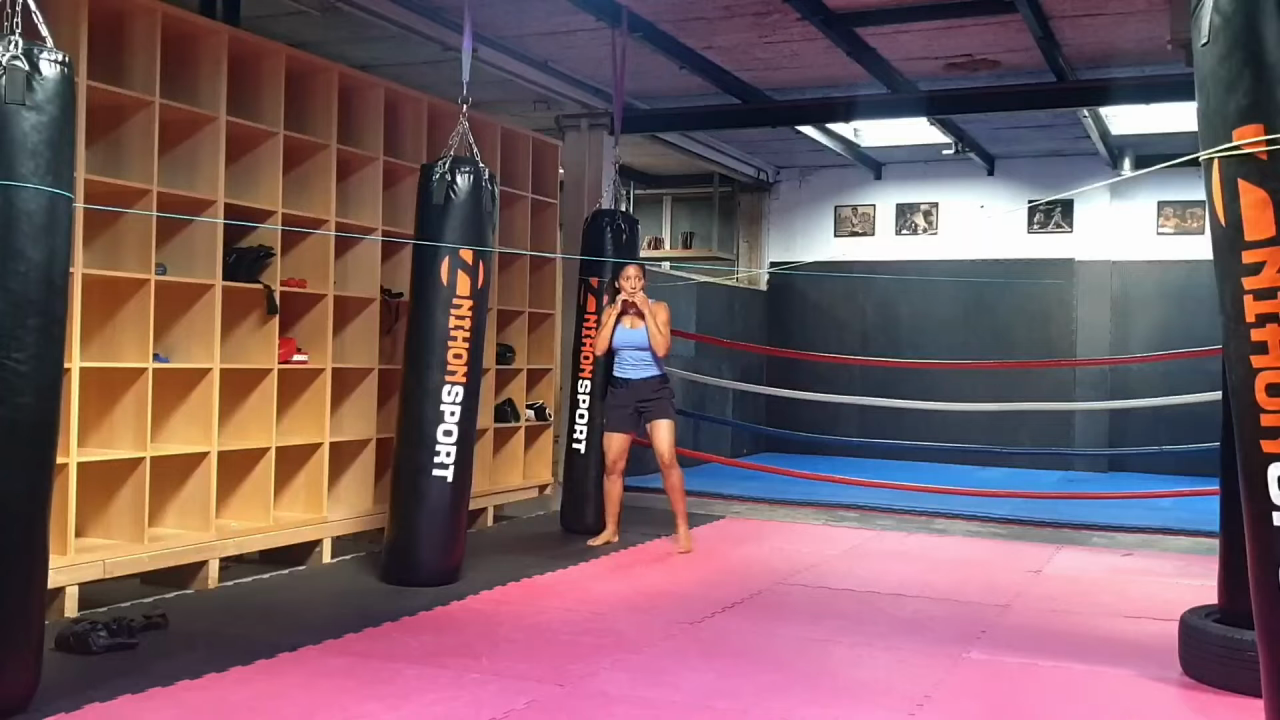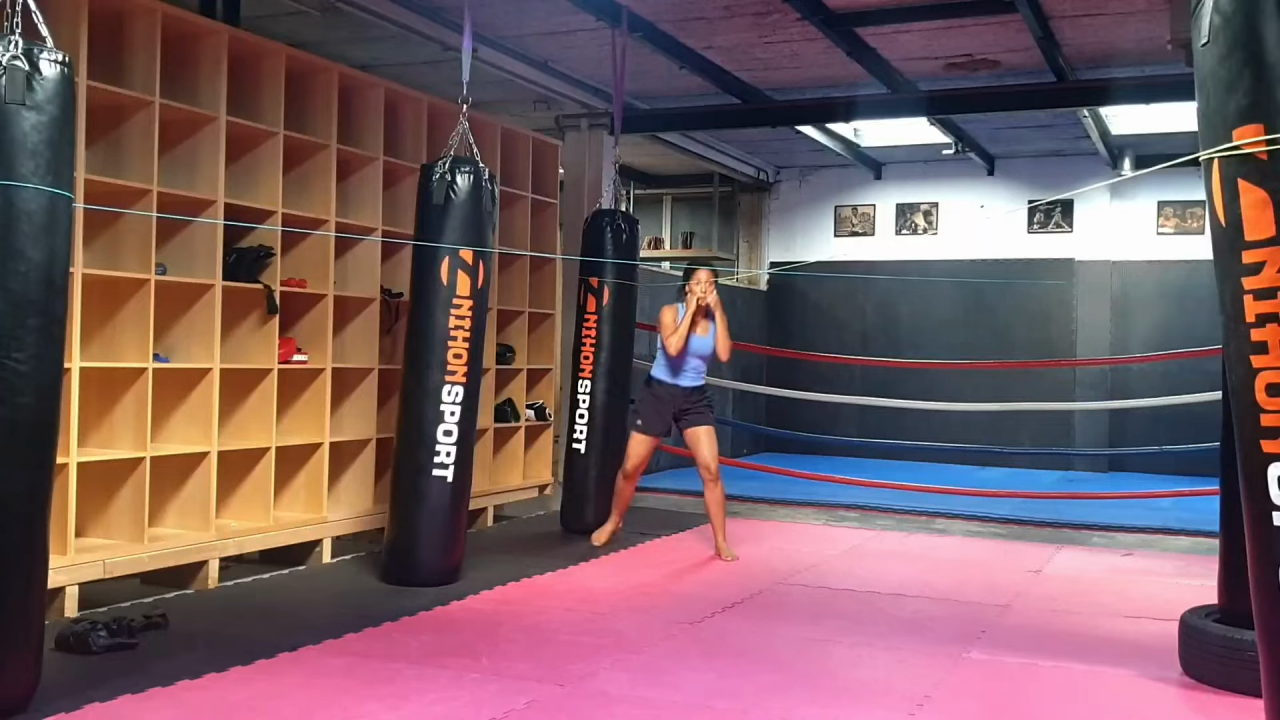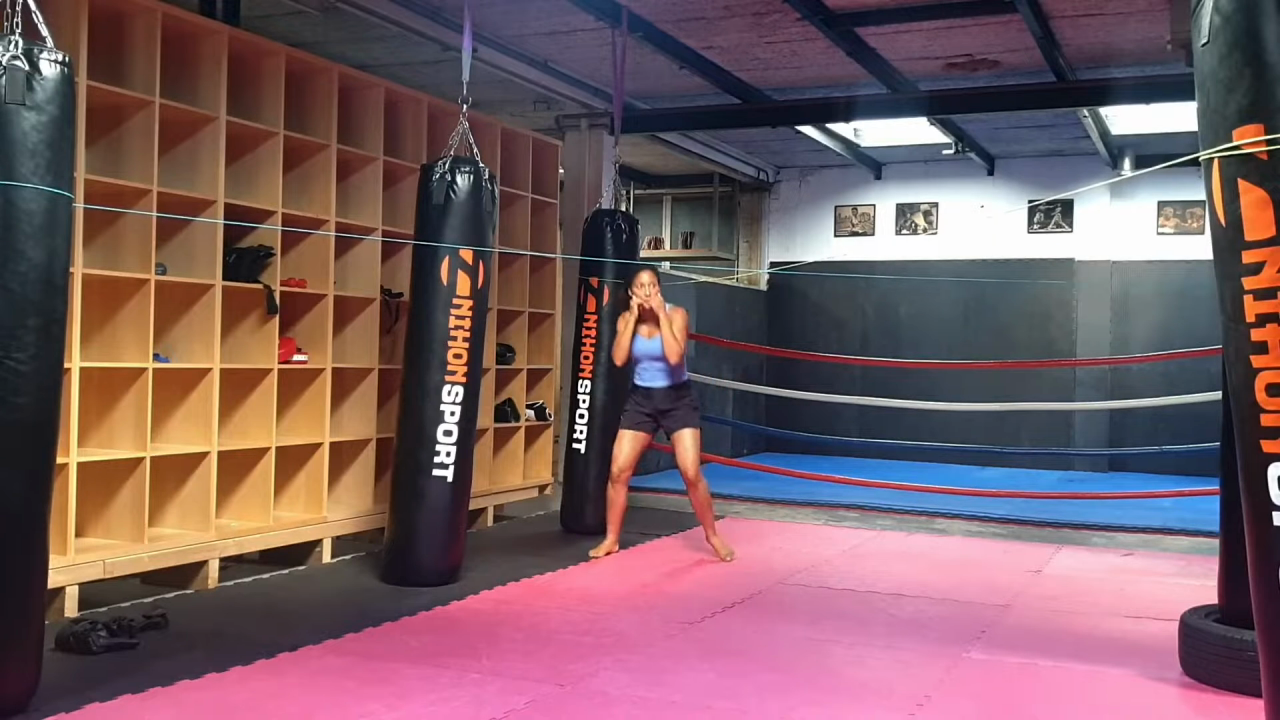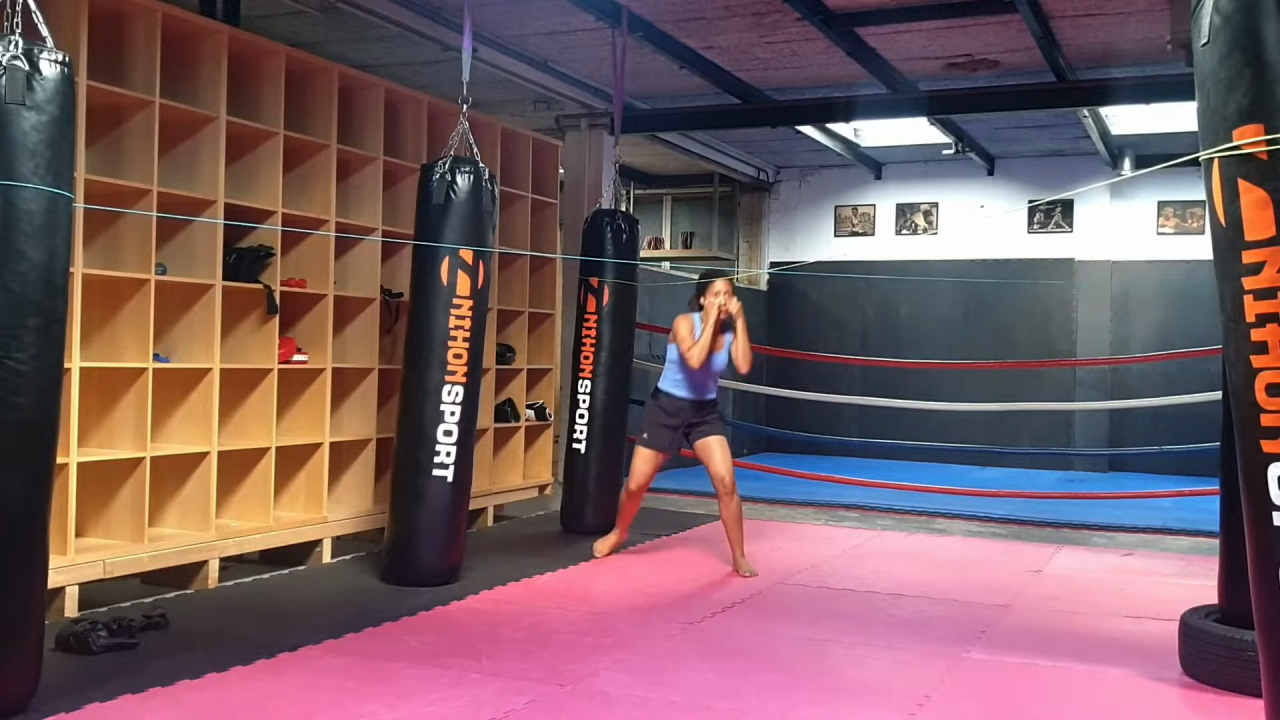
dt=0.7s
person 1, frame 1
left shoulder: (658, 308)
right shoulder: (612, 310)
left elbow: (662, 349)
right elbow: (599, 350)
left wrist: (646, 312)
right wrist: (615, 311)
left hip: (654, 389)
right hip: (620, 390)
left knee: (667, 459)
right knee: (613, 465)
left ankle: (682, 527)
right ankle: (611, 529)
person 1, frame 2
left shoulder: (716, 319)
right shoulder: (670, 312)
left elbow: (724, 355)
right elbow: (672, 348)
left wrist: (718, 313)
right wrist: (690, 311)
left hip: (695, 399)
right hip: (658, 393)
left knee: (710, 470)
right knee: (631, 468)
left ankle: (720, 543)
right ankle: (614, 521)
person 1, frame 3
left shoulder: (676, 313)
right shoulder: (626, 319)
left elbow: (675, 356)
right elbow: (618, 359)
left wrist: (661, 315)
right wrist: (632, 316)
left hip: (678, 399)
right hip: (641, 400)
left knee: (691, 473)
right knee: (618, 471)
left ankle: (712, 534)
right ankle: (611, 539)
person 1, frame 4
left shoulder: (730, 330)
right shoulder: (685, 322)
left elbow: (745, 366)
right elbow: (694, 360)
left wrist: (740, 322)
right wrist: (711, 321)
left hip: (705, 411)
right hip: (666, 407)
left knee: (726, 482)
right knee: (636, 486)
left ankle: (739, 558)
right ankle: (618, 534)
